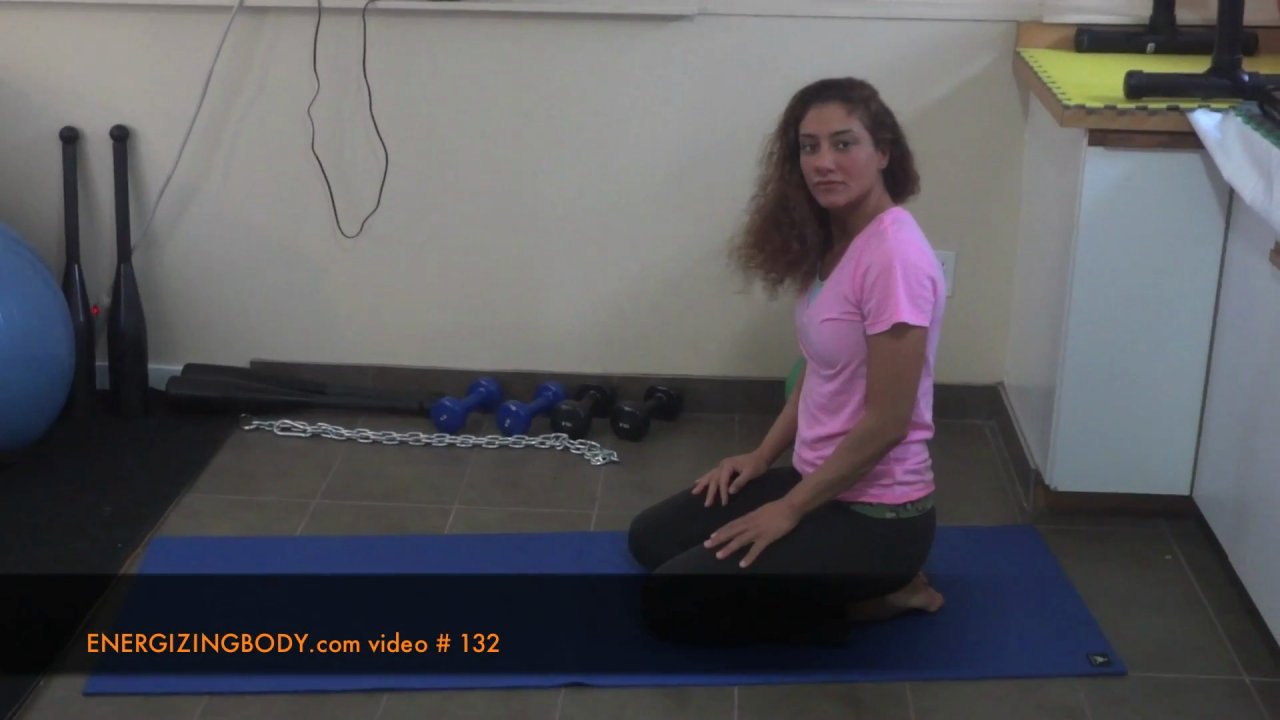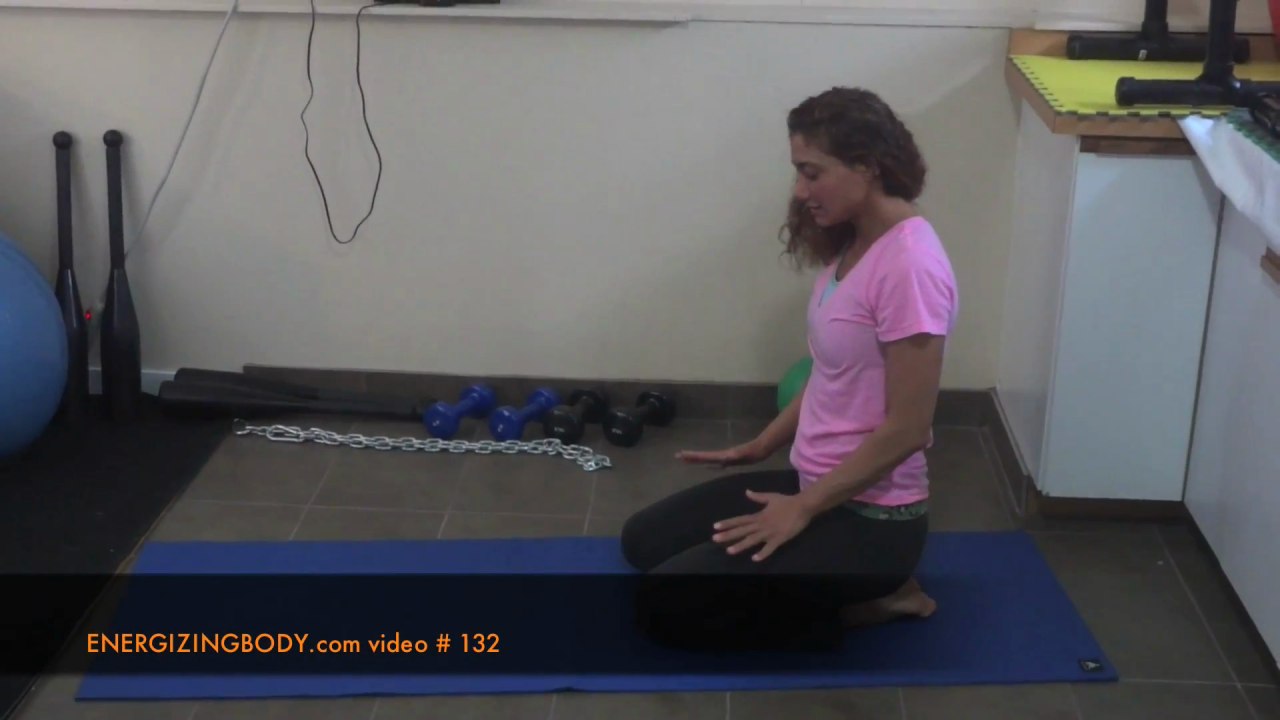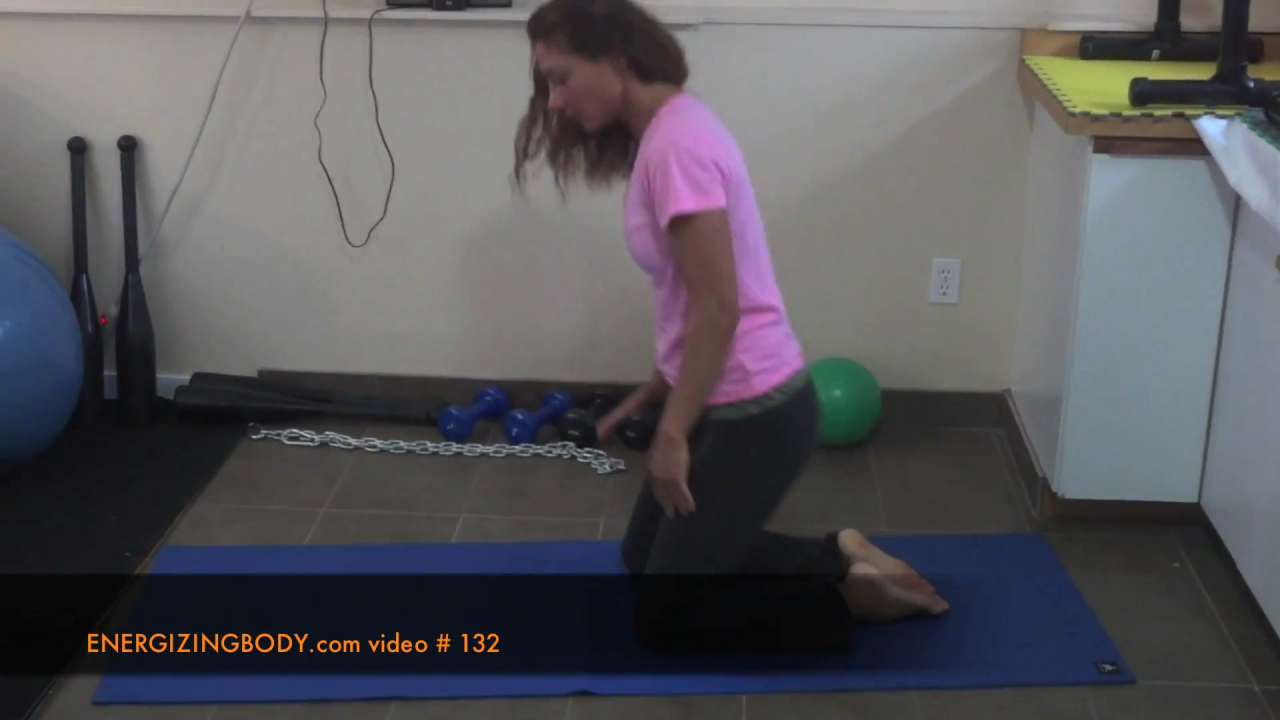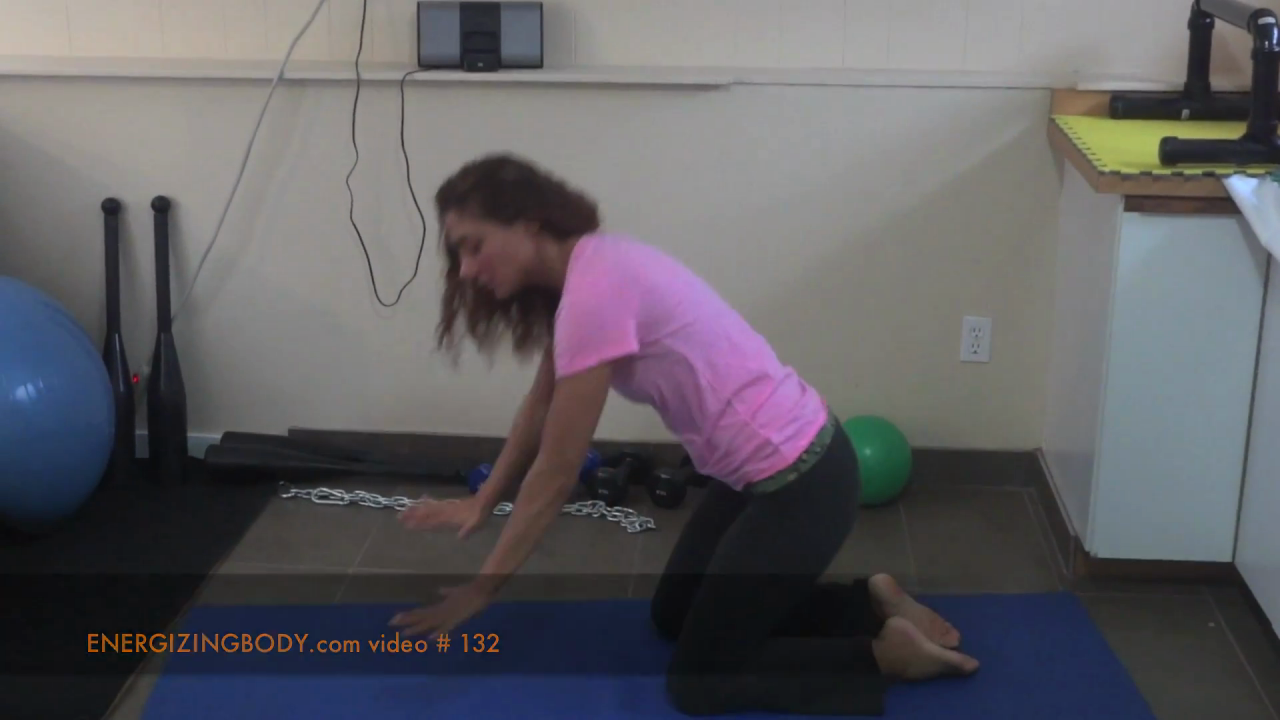
dt=1s
person 1, frame 1
left shoulder: (893, 258)
right shoulder: (831, 241)
left elbow: (887, 424)
left wrist: (790, 510)
right wrist: (762, 457)
left hip: (877, 513)
right hip: (825, 481)
left knee: (671, 602)
right knee: (651, 538)
left ankle: (878, 595)
right ankle: (860, 582)
person 1, frame 2
left shoulder: (909, 268)
right shoulder: (854, 245)
left elbow: (908, 430)
left wrist: (803, 510)
right wrist: (758, 446)
left hip: (871, 516)
right hip: (820, 483)
left knee: (665, 606)
right knee: (644, 540)
left ankle: (865, 599)
right ankle: (851, 582)
person 1, frame 3
left shoulder: (675, 144)
right shoulder: (665, 130)
left elbow: (718, 310)
left wrist: (673, 434)
right wrist: (659, 386)
left hip: (754, 412)
right hip: (724, 402)
left knee: (666, 615)
right knee: (642, 556)
left ankle: (848, 595)
right ankle: (836, 555)
person 1, frame 4
left shoulder: (594, 291)
right shoulder: (590, 265)
left elbow: (558, 469)
right elbow: (541, 405)
left wrist: (480, 589)
right wrist: (481, 503)
left hip: (801, 483)
right hip: (766, 468)
right knee: (672, 616)
left ankle: (887, 650)
right ankle: (867, 602)
